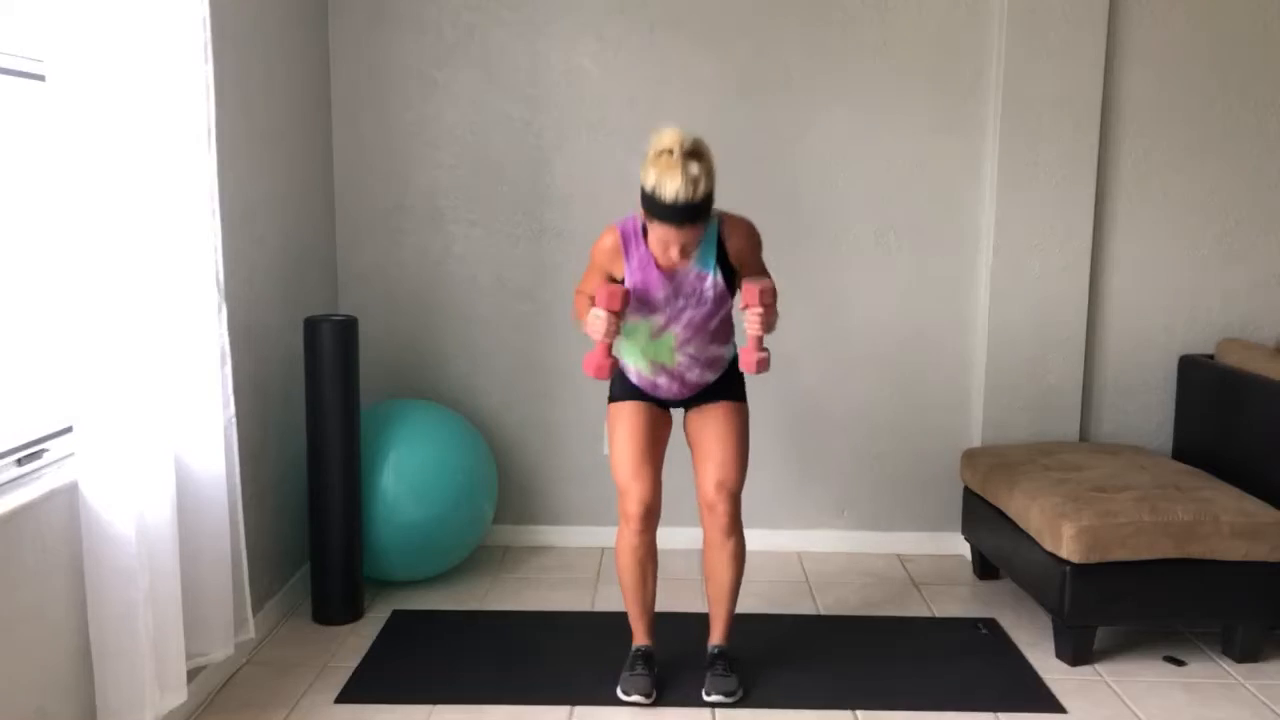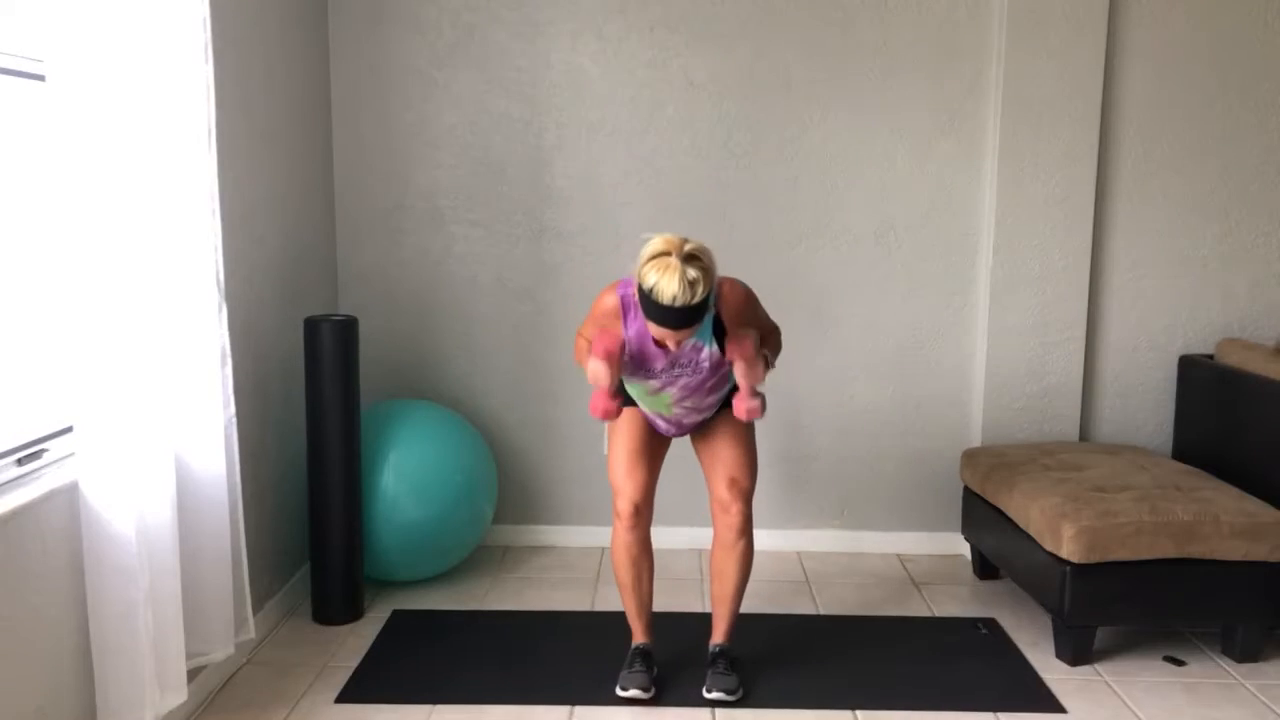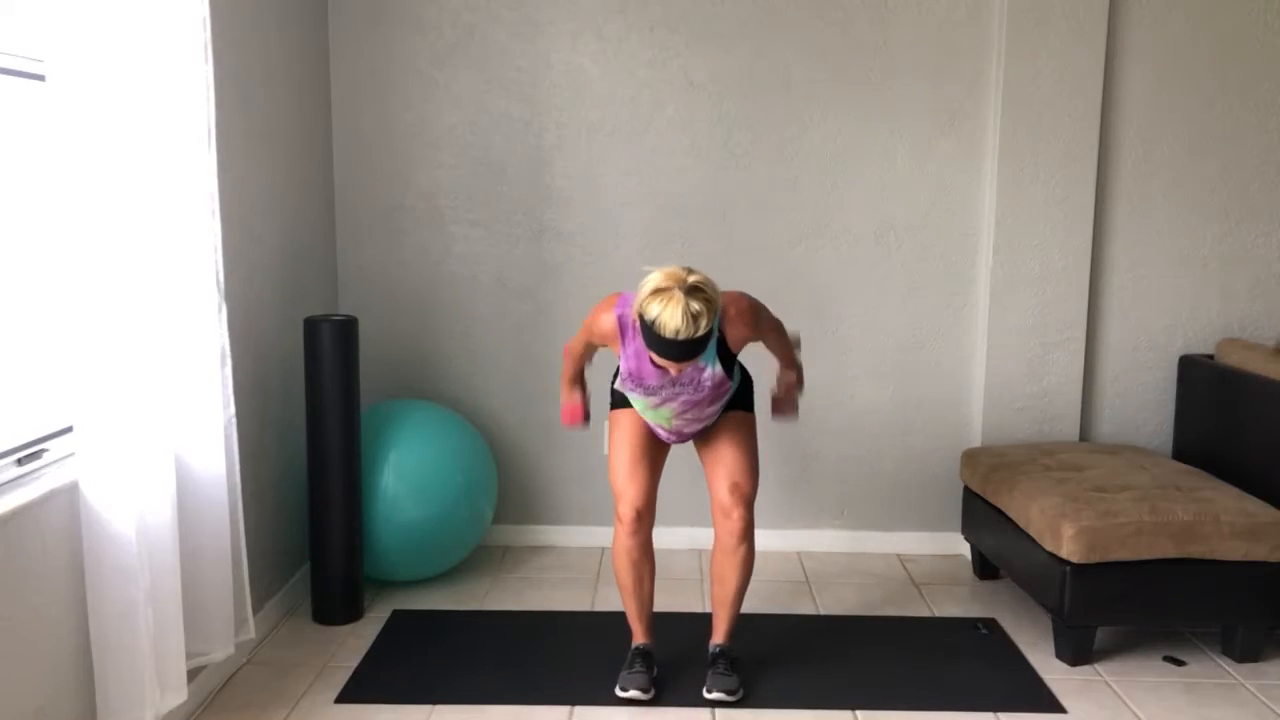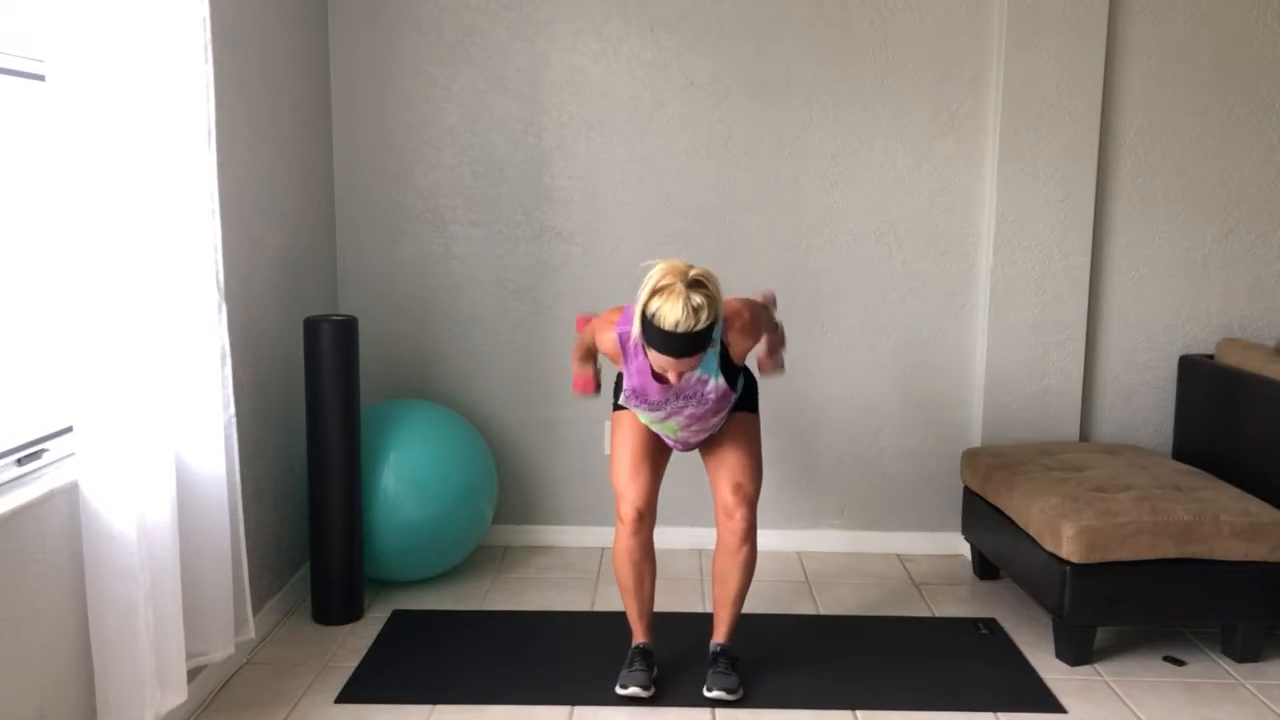
dt=0.4s
person 1, frame 1
left shoulder: (737, 236)
right shoulder: (615, 244)
left elbow: (760, 286)
right elbow: (583, 295)
left wrist: (765, 312)
right wrist: (591, 318)
left hip: (714, 382)
right hip: (638, 382)
left knee: (721, 505)
right knee: (637, 510)
left ankle: (718, 647)
right ankle: (641, 648)
person 1, frame 2
left shoulder: (733, 299)
right shoulder: (615, 303)
left elbow: (769, 332)
right elbow: (584, 340)
left wrist: (762, 359)
right wrist: (593, 363)
left hip: (719, 404)
right hip: (639, 402)
left knee: (734, 508)
right knee: (629, 509)
left ankle: (720, 648)
right ankle: (640, 646)
person 1, frame 3
left shoulder: (737, 315)
right shoulder: (613, 318)
left elbow: (774, 333)
right elbow: (580, 344)
left wrist: (790, 374)
right wrist: (571, 386)
left hip: (724, 404)
right hip: (639, 405)
left knee: (735, 514)
right knee: (631, 514)
left ankle: (720, 647)
right ankle: (641, 647)
person 1, frame 4
left shoulder: (738, 326)
right shoulder: (614, 334)
left elbow: (766, 308)
right elbow: (585, 330)
left wrist: (774, 344)
right wrist: (583, 364)
left hip: (727, 408)
right hip: (642, 411)
left knee: (738, 515)
right knee: (632, 516)
left ankle: (721, 647)
right ankle: (641, 646)
